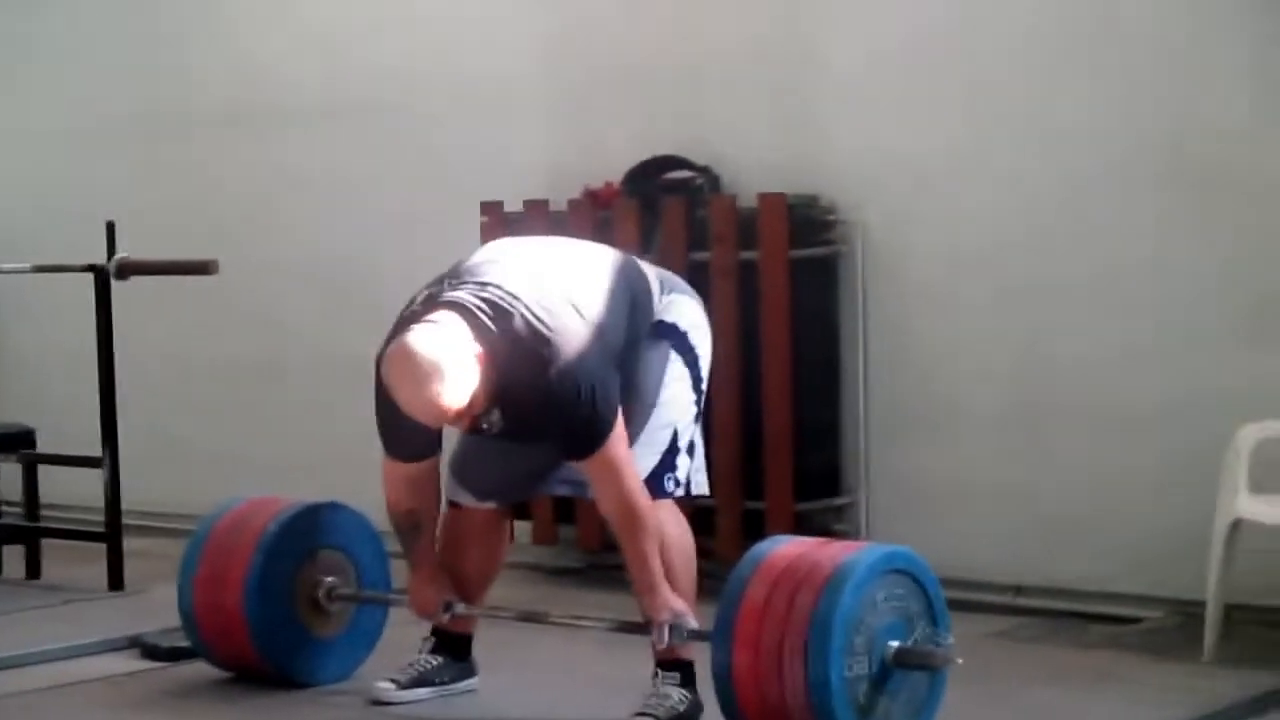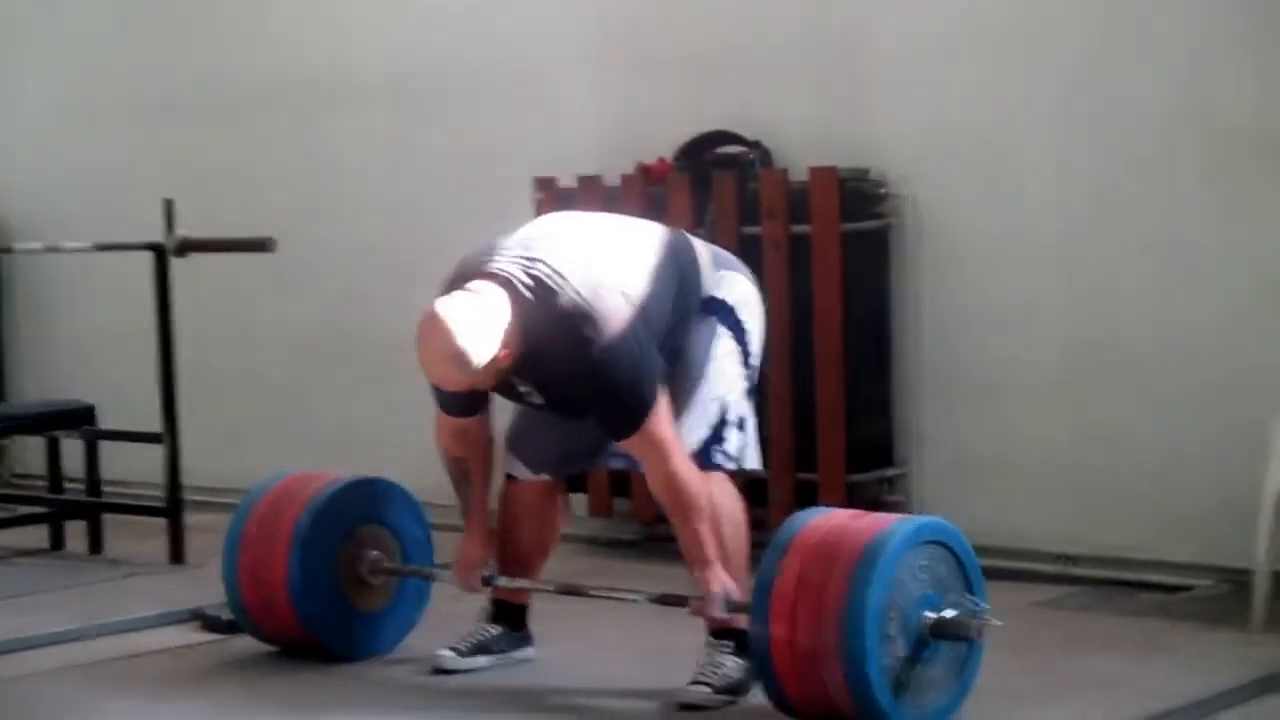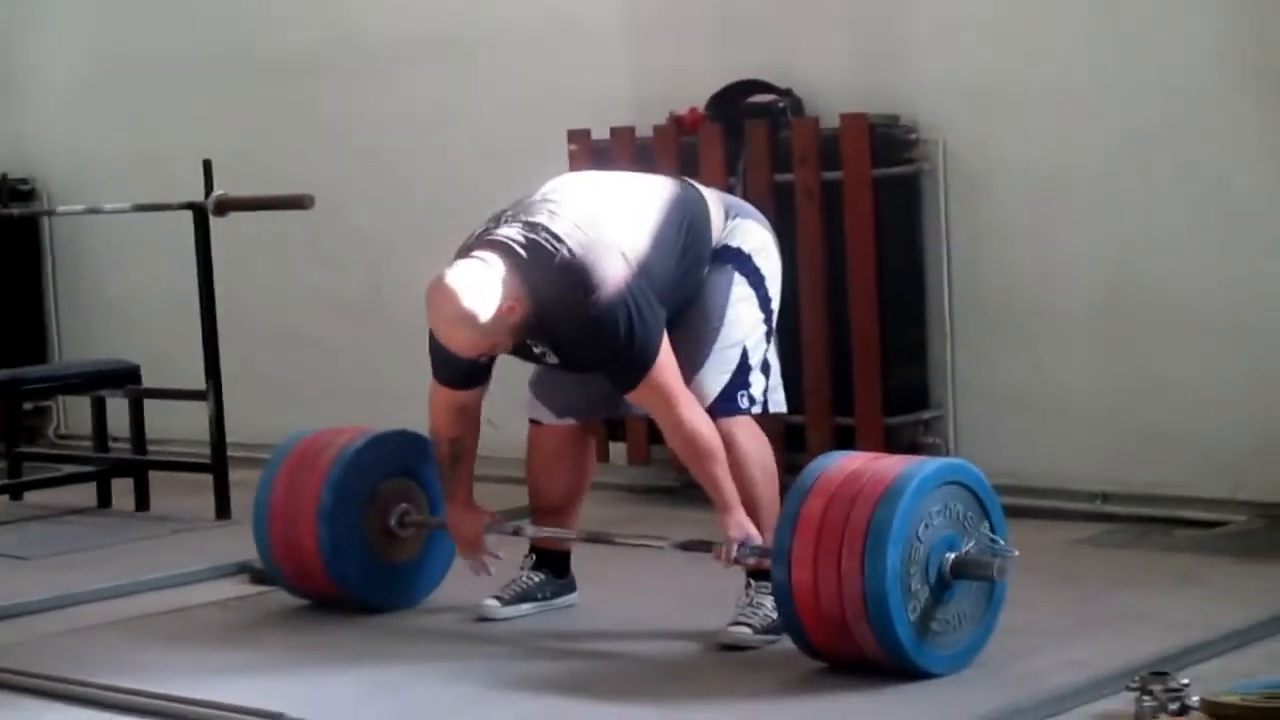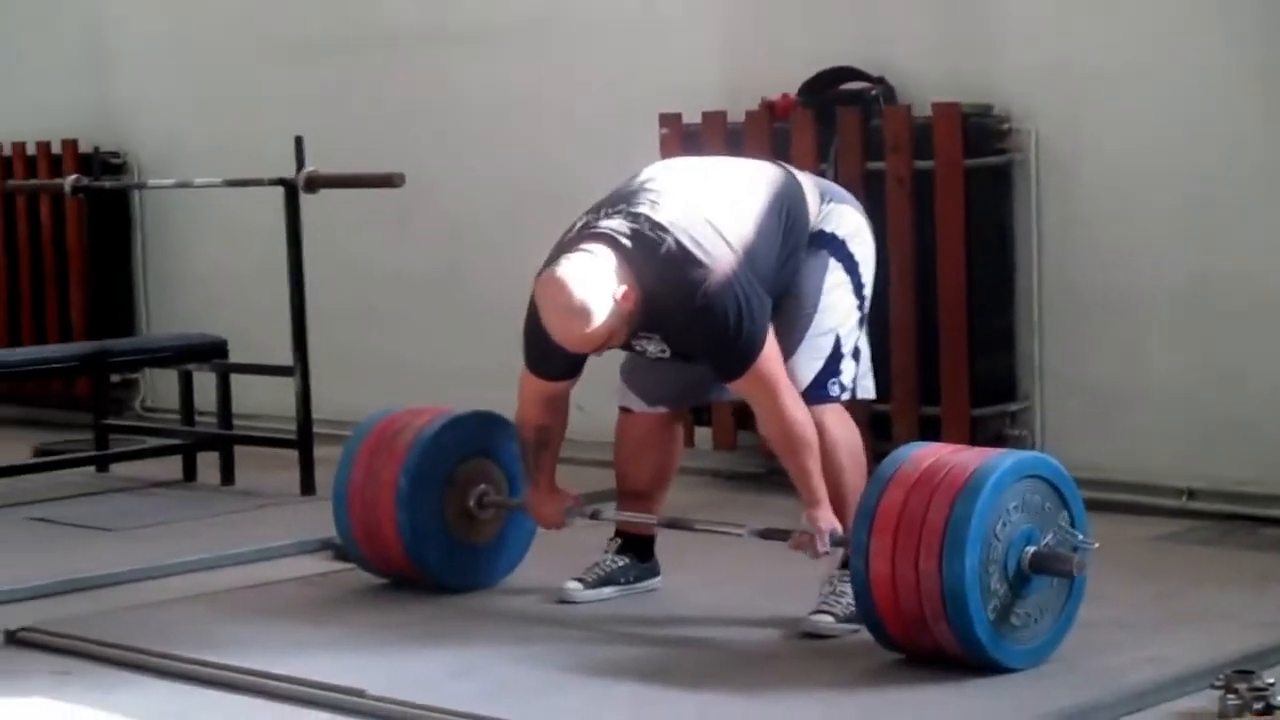
dt=0.5s
person 1, frame 1
left shoulder: (560, 363)
right shoulder: (404, 371)
left elbow: (616, 487)
right elbow: (408, 481)
left wrist: (654, 590)
right wrist: (425, 572)
left knee: (648, 488)
right knee: (473, 491)
left ankle: (675, 679)
right ankle: (450, 652)
person 1, frame 2
left shoulder: (597, 341)
right shoulder: (456, 325)
left elbow: (663, 461)
right elbow: (462, 430)
left wrist: (708, 567)
right wrist: (477, 531)
left hip: (706, 301)
left knee: (698, 461)
right knee: (529, 463)
left ankle: (730, 646)
right ankle: (507, 622)
person 1, frame 3
left shoulder: (599, 300)
right shoulder: (464, 303)
left elbow: (672, 409)
right elbow: (454, 408)
left wrist: (729, 511)
right wrist: (459, 505)
left hip: (723, 248)
left knee: (722, 410)
right knee: (554, 411)
left ankle: (768, 586)
right ankle: (550, 568)
person 1, frame 4
left shoulder: (709, 290)
right shoulder: (563, 294)
left elbow: (774, 401)
right elbow: (541, 396)
left wrist: (816, 506)
right wrist: (540, 487)
left hip: (818, 234)
left knee: (813, 397)
right knee: (644, 397)
left ankle: (851, 574)
right ankle: (633, 553)
